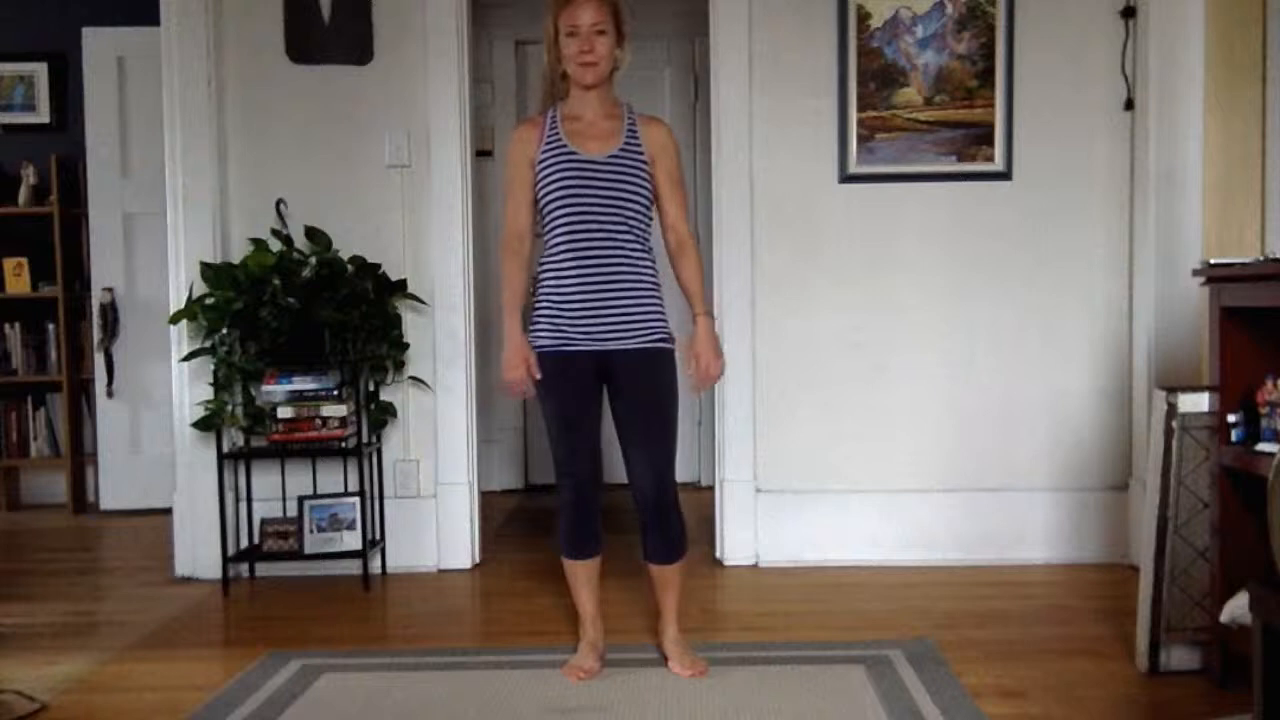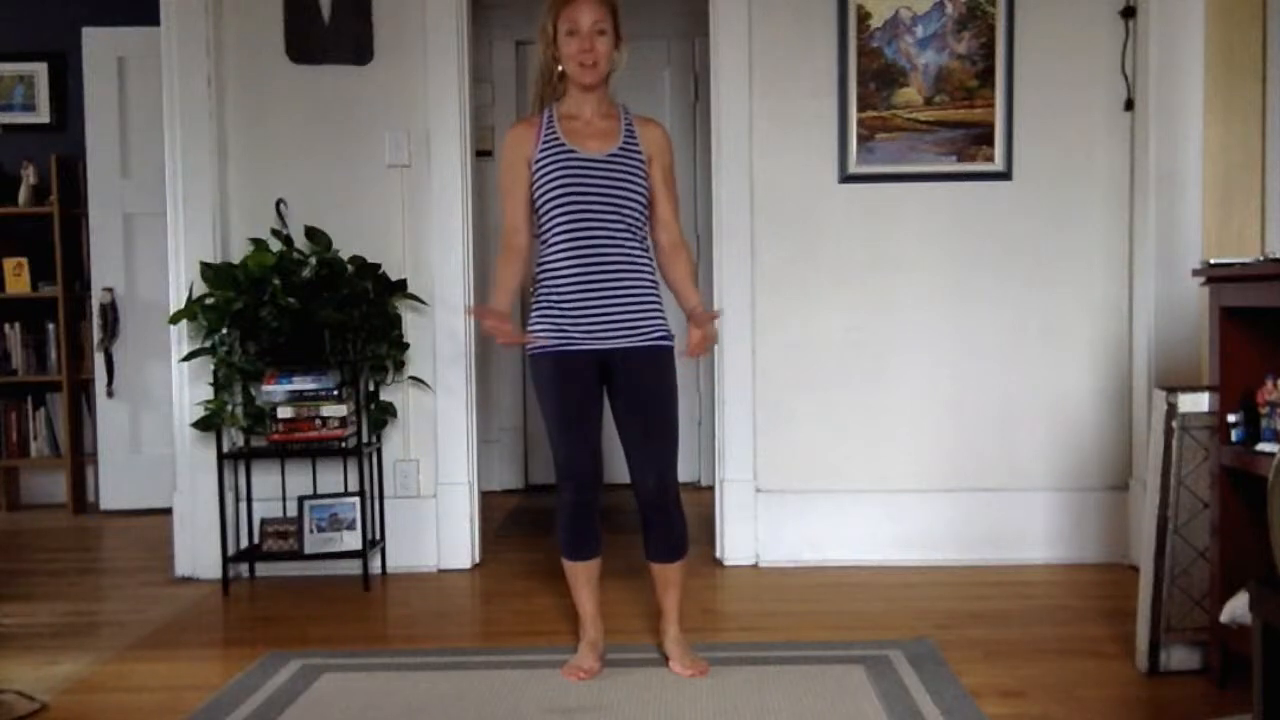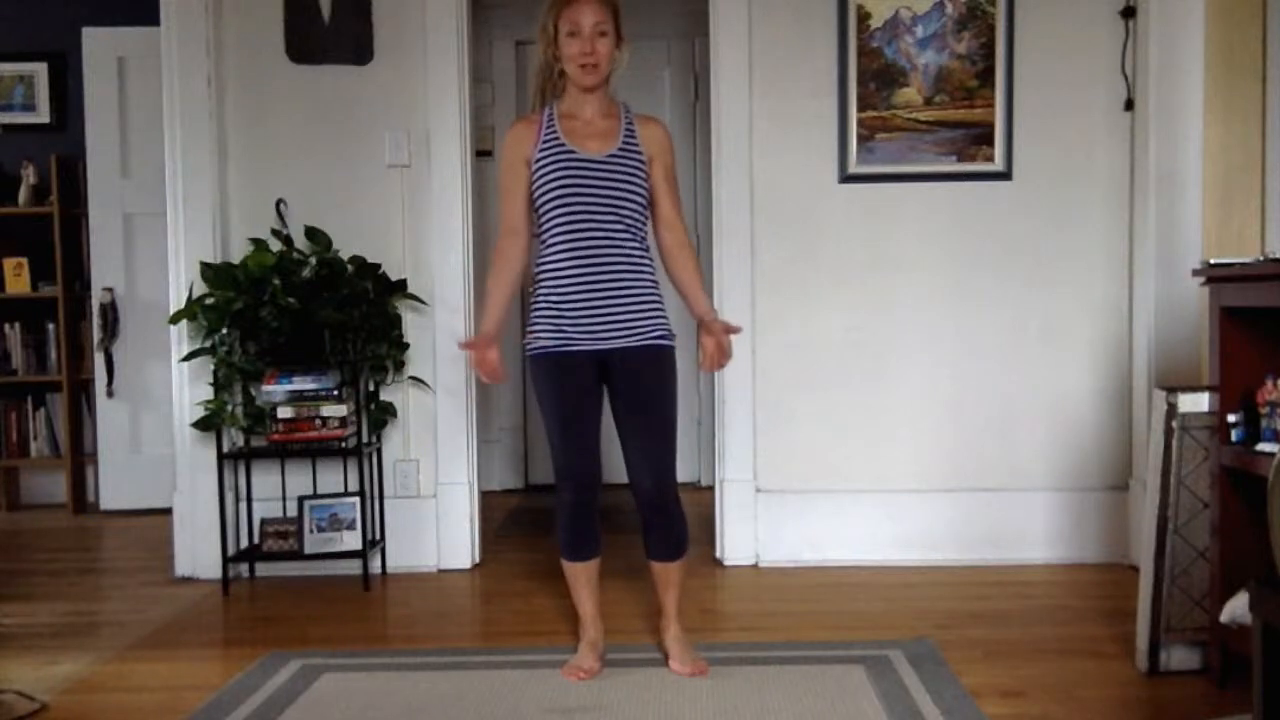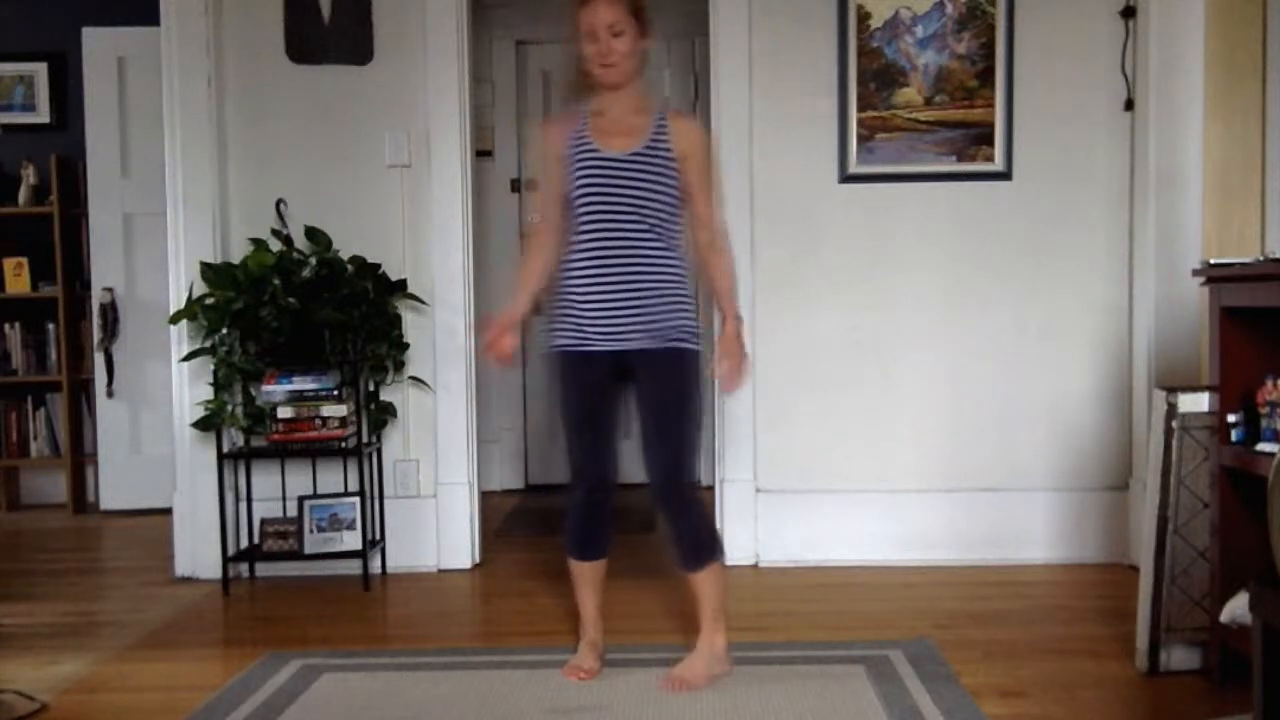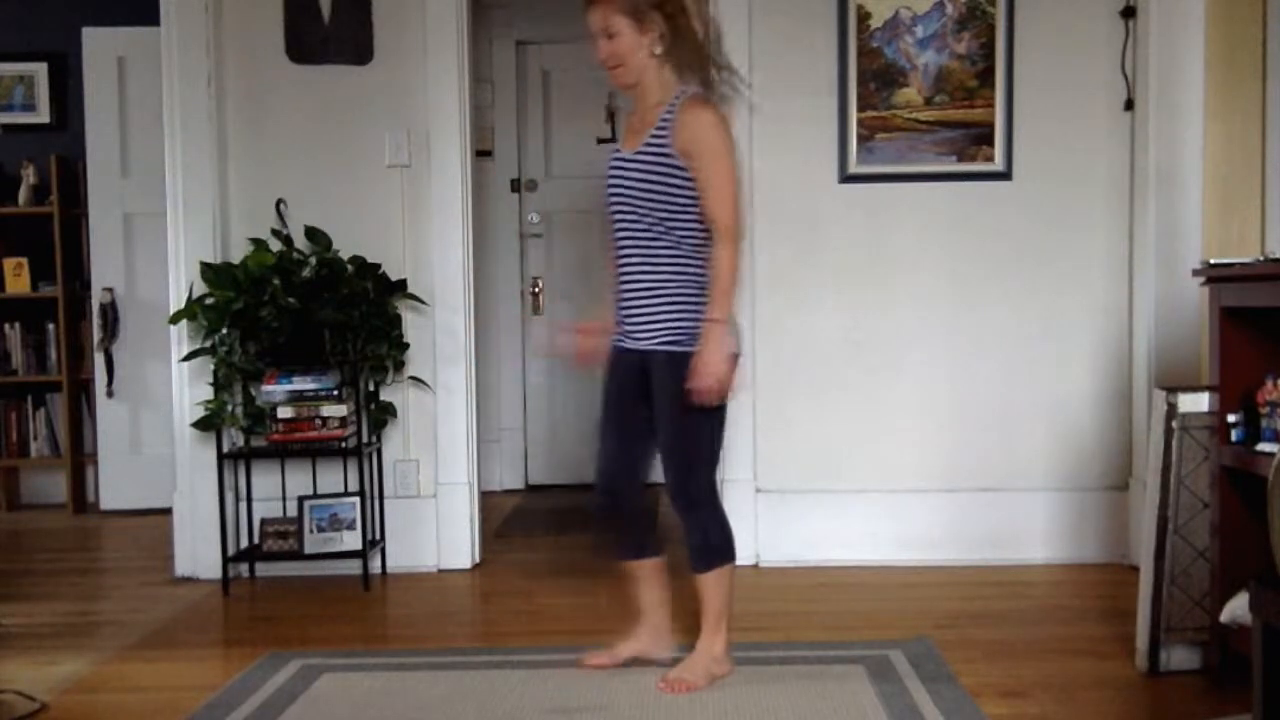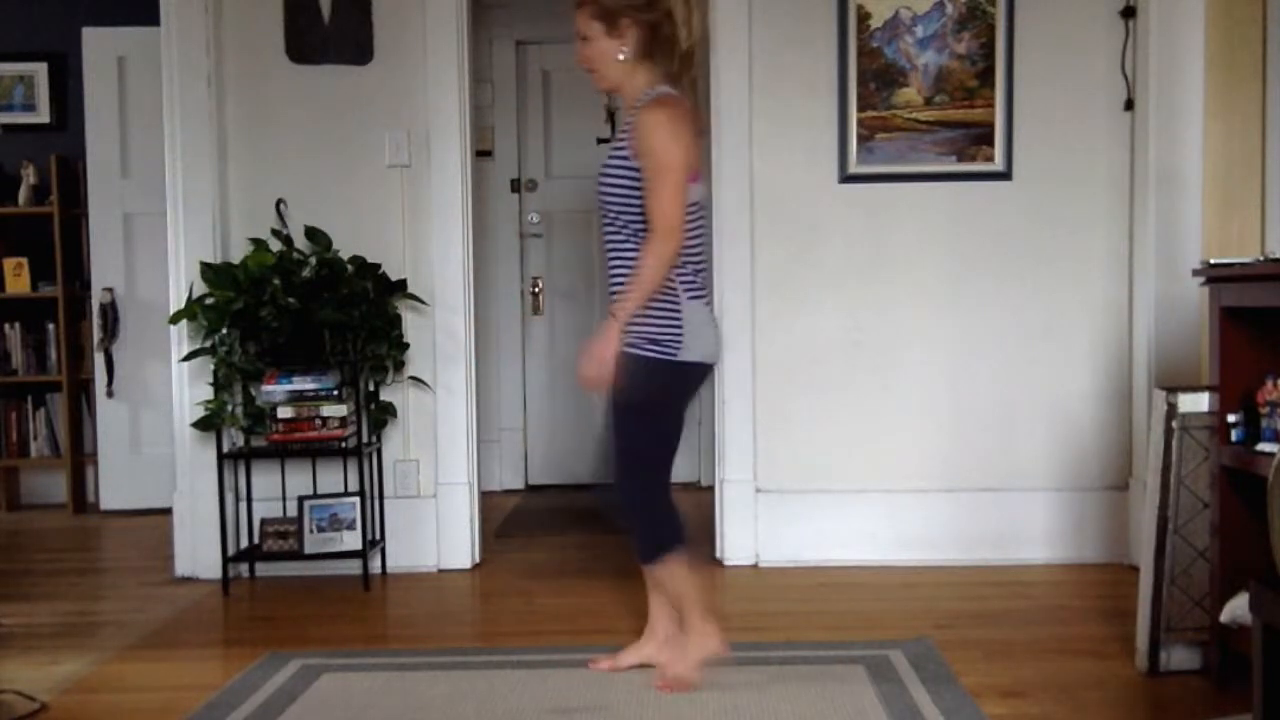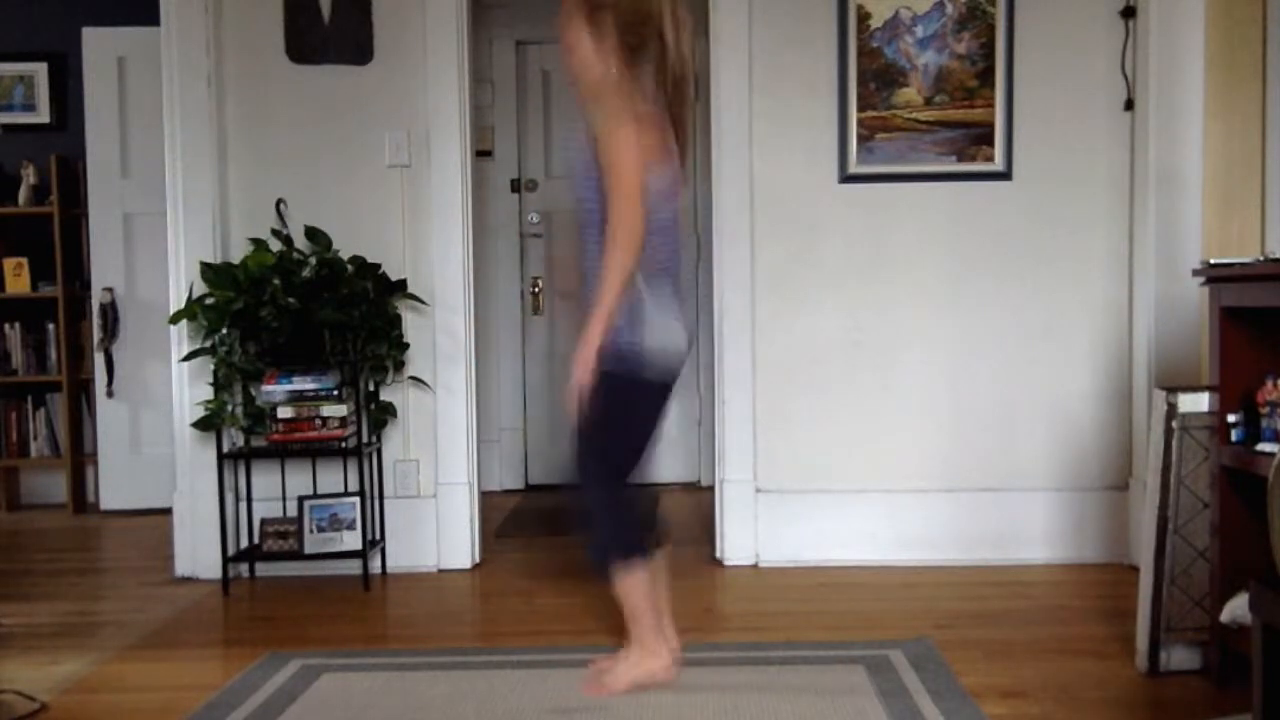
dt=0.4s
person 1, frame 1
left shoulder: (652, 135)
right shoulder: (531, 137)
left elbow: (679, 235)
right elbow: (516, 241)
left wrist: (702, 321)
right wrist: (512, 331)
left hip: (641, 336)
right hip: (561, 337)
left knee: (655, 484)
right knee: (577, 483)
left ankle: (672, 631)
right ankle: (590, 633)
person 1, frame 2
left shoulder: (648, 136)
right shoulder: (527, 138)
left elbow: (669, 238)
right elbow: (516, 239)
left wrist: (697, 311)
right wrist: (499, 309)
left hip: (640, 335)
right hip: (560, 338)
left knee: (657, 483)
right knee: (577, 484)
left ankle: (672, 630)
right ankle: (590, 634)
person 1, frame 3
left shoulder: (649, 135)
right shoulder: (526, 136)
left elbow: (672, 236)
right elbow: (512, 239)
left wrist: (706, 317)
right wrist: (488, 328)
left hip: (640, 333)
right hip: (559, 336)
left knee: (654, 483)
right knee: (576, 483)
left ankle: (672, 627)
right ankle: (590, 633)
person 1, frame 4
left shoulder: (680, 131)
right shoulder: (562, 135)
left elbow: (708, 237)
right elbow: (549, 237)
left wrist: (729, 323)
right wrist: (514, 317)
left hip: (664, 335)
right hip: (585, 338)
left knee: (672, 483)
right knee: (588, 483)
left ankle: (713, 640)
right ankle: (590, 633)
person 1, frame 5
left shoulder: (695, 116)
right shoulder: (636, 122)
left elbow: (725, 234)
left wrist: (718, 332)
right wrist: (609, 319)
left hip: (687, 336)
right hip: (640, 339)
left knee: (690, 486)
right knee: (615, 479)
left ankle: (714, 645)
right ankle: (651, 627)
person 1, frame 6
left shoulder: (658, 116)
right shoulder: (648, 115)
left elbow: (667, 236)
left wrist: (613, 326)
left hip: (668, 338)
right hip: (656, 338)
left knee: (634, 484)
right knee: (641, 486)
left ankle: (701, 630)
right ankle: (663, 634)
person 1, frame 7
left shoulder: (617, 109)
right shoulder: (641, 105)
left elbow: (626, 230)
left wrist: (592, 333)
left hip: (635, 334)
right hip: (650, 329)
left knee: (599, 483)
right knee: (610, 478)
left ankle: (652, 647)
right ankle: (653, 634)
